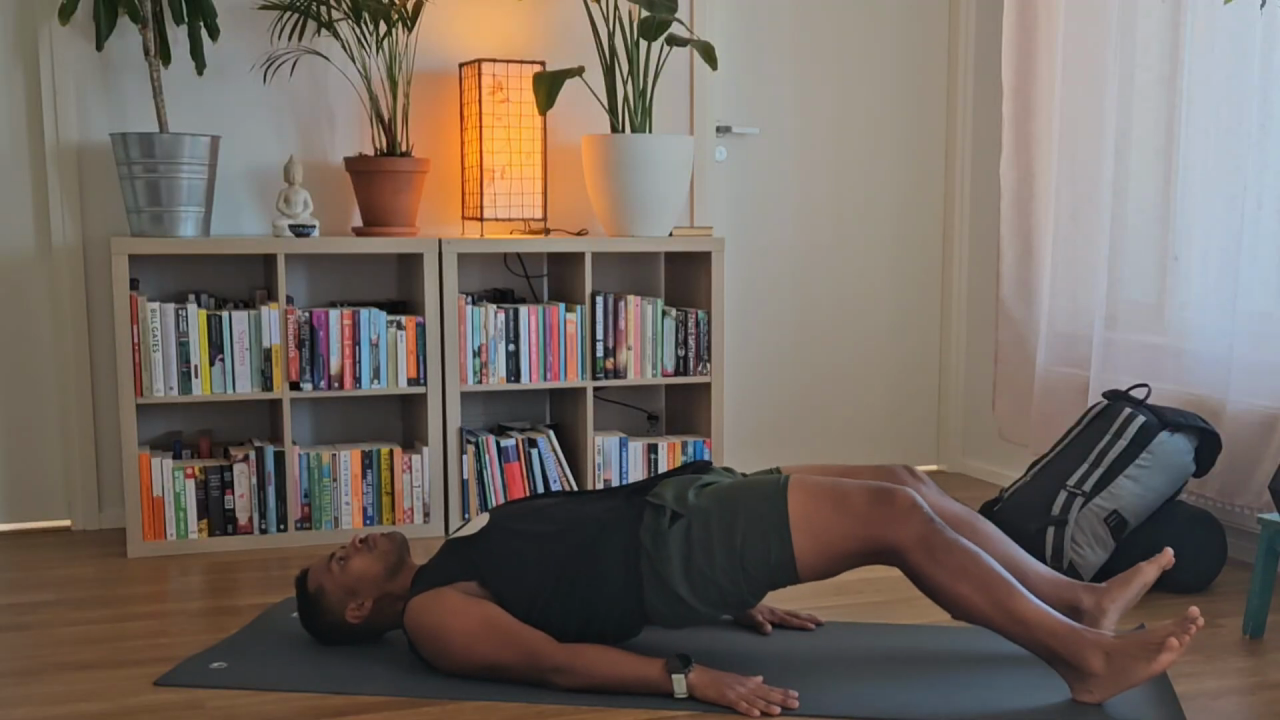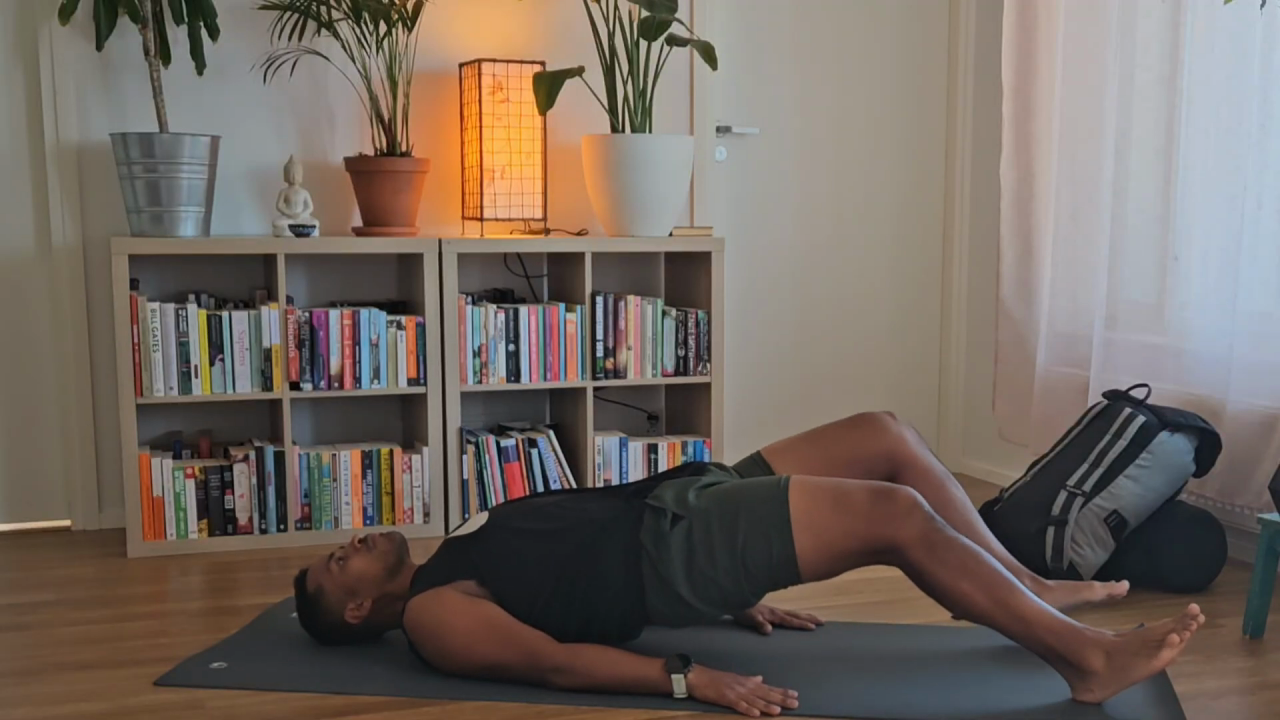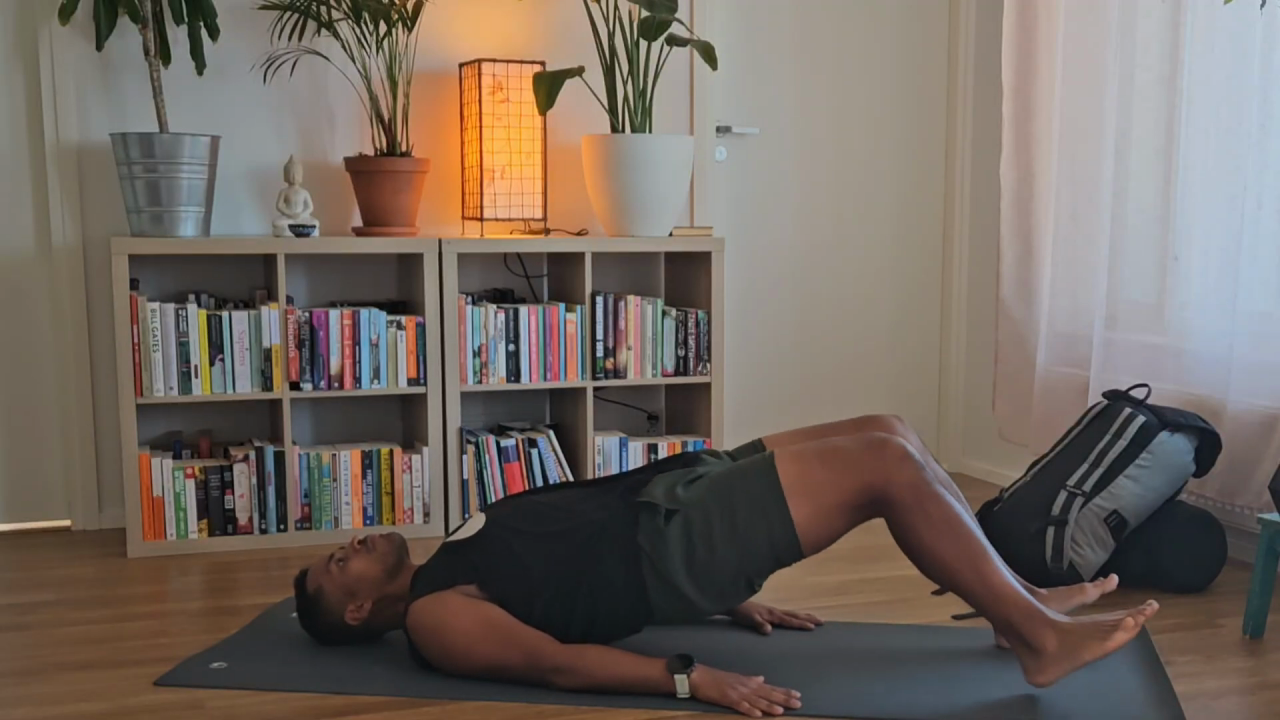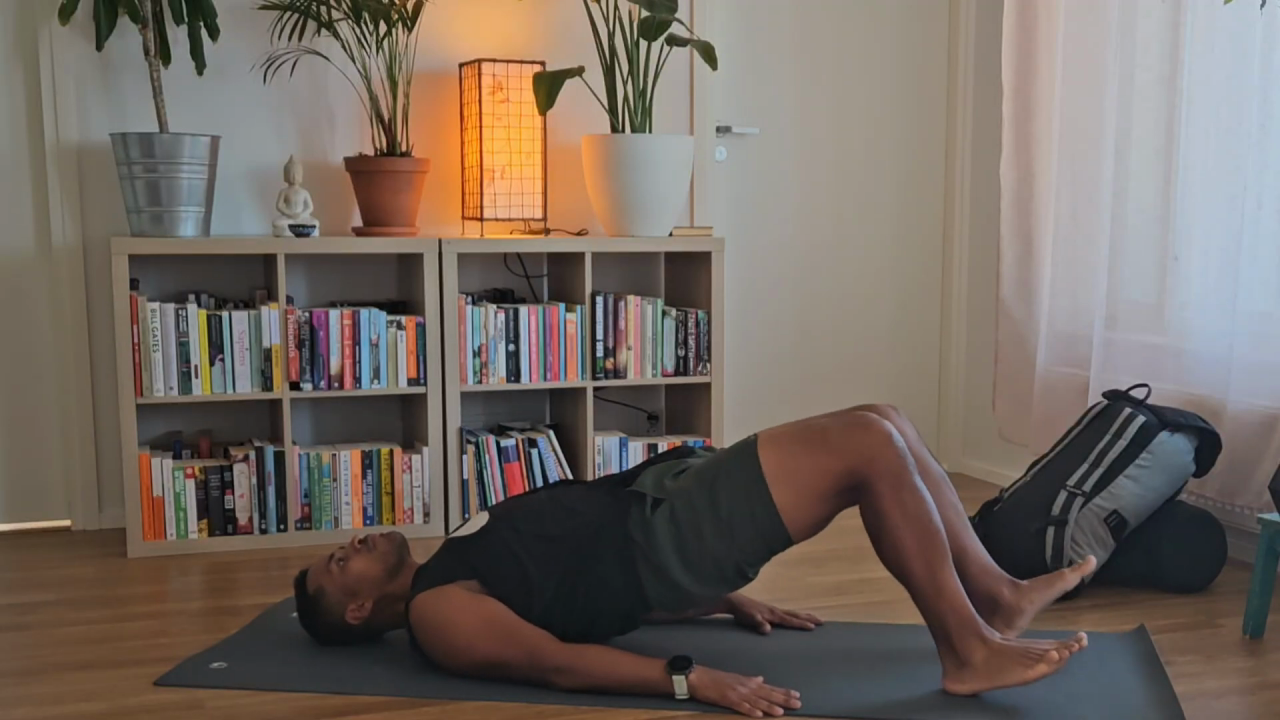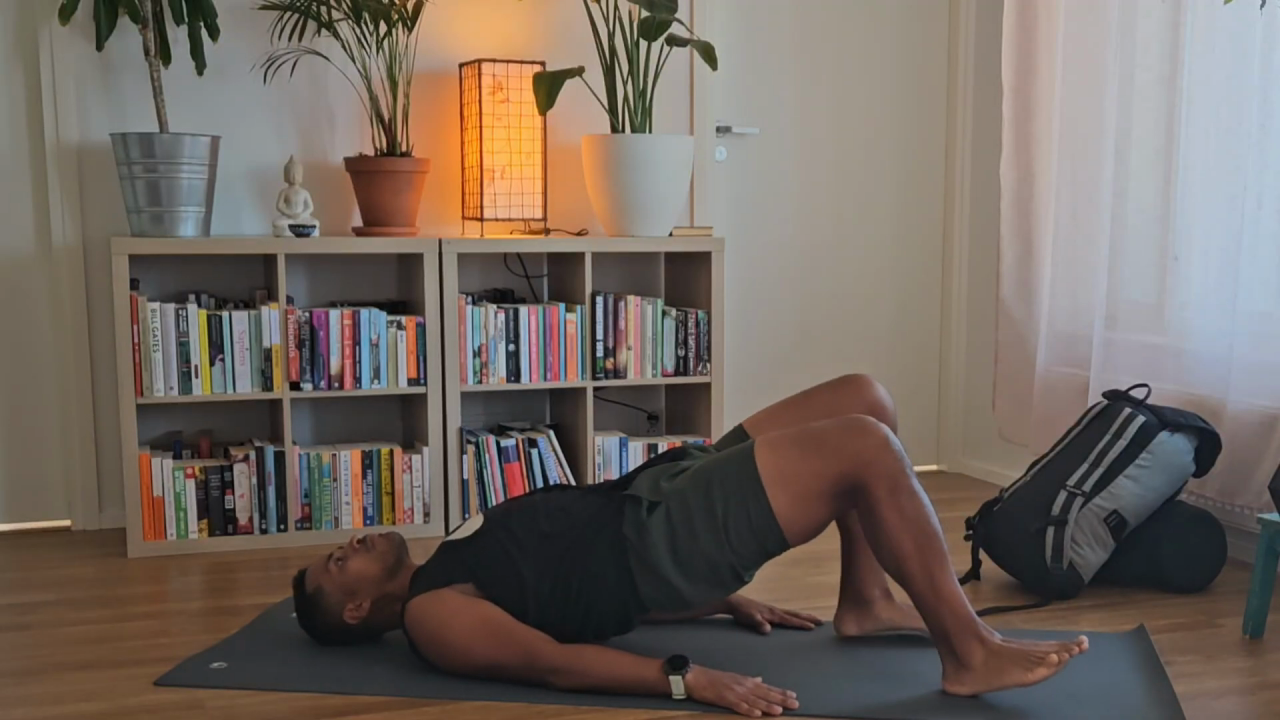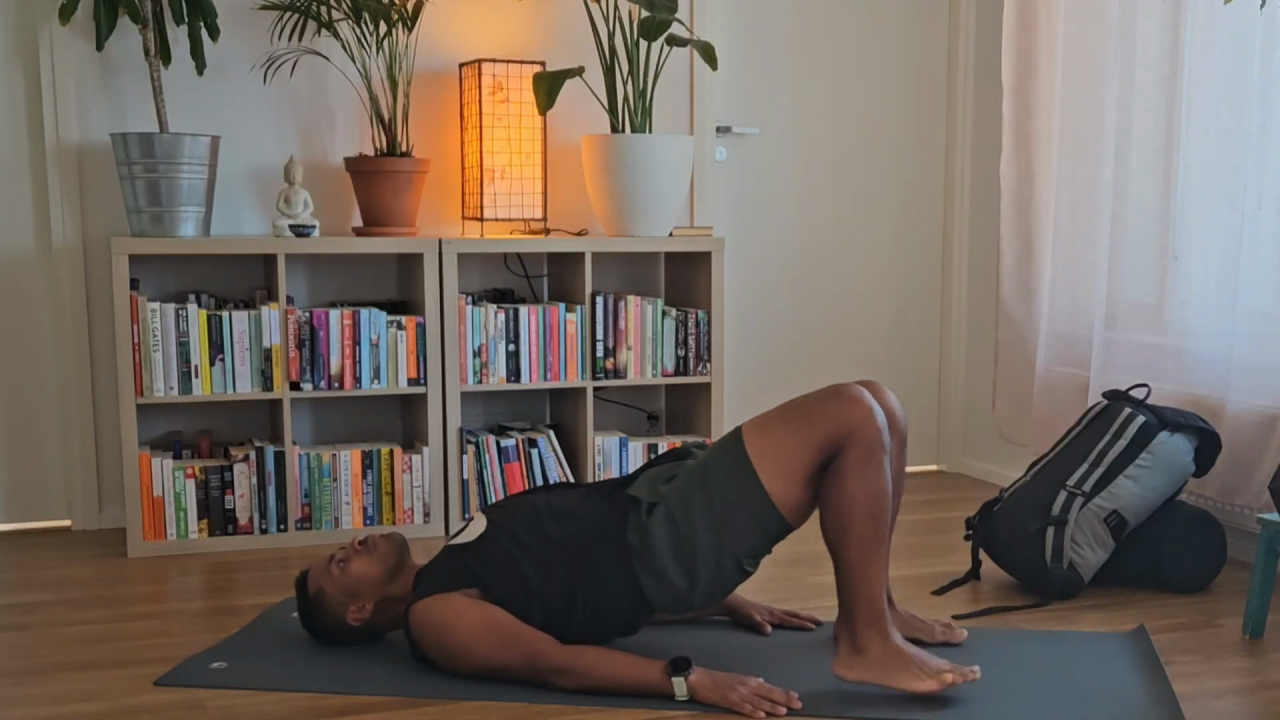
dt=0.4s
person 1, frame 1
left shoulder: (457, 567)
right shoulder: (434, 618)
left wrist: (740, 601)
left hip: (673, 506)
right hip: (674, 545)
left knee: (906, 484)
right knee: (896, 515)
left ankle: (1084, 600)
person 1, frame 2
left shoulder: (457, 565)
right shoulder: (433, 617)
left wrist: (740, 597)
left hip: (676, 503)
right hip: (673, 548)
left knee: (883, 434)
right knee: (897, 517)
left ankle: (1028, 592)
person 1, frame 3
left shoulder: (456, 567)
right shoulder: (434, 619)
left wrist: (728, 598)
left hip: (668, 498)
right hip: (670, 542)
left knee: (885, 434)
right knee: (887, 467)
left ankle: (1020, 600)
right ankle: (1041, 637)
person 1, frame 4
left shoulder: (455, 569)
right shoulder: (435, 616)
left wrist: (729, 598)
left hip: (659, 501)
right hip: (662, 536)
left knee: (886, 426)
right knee: (870, 445)
left ankle: (998, 595)
right ankle: (969, 651)
person 1, frame 5
left shoulder: (458, 572)
right shoulder: (432, 617)
left wrist: (725, 598)
left hip: (659, 498)
right hip: (658, 538)
left knee: (861, 398)
right knee: (867, 450)
left ankle: (865, 599)
right ankle: (969, 652)
person 1, frame 6
left shoulder: (453, 572)
right shoulder: (436, 619)
right elbow: (556, 663)
left wrist: (719, 598)
left hip: (652, 499)
right hip: (663, 539)
left knee: (874, 403)
right knee: (851, 415)
left ankle: (868, 609)
right ankle: (870, 643)
